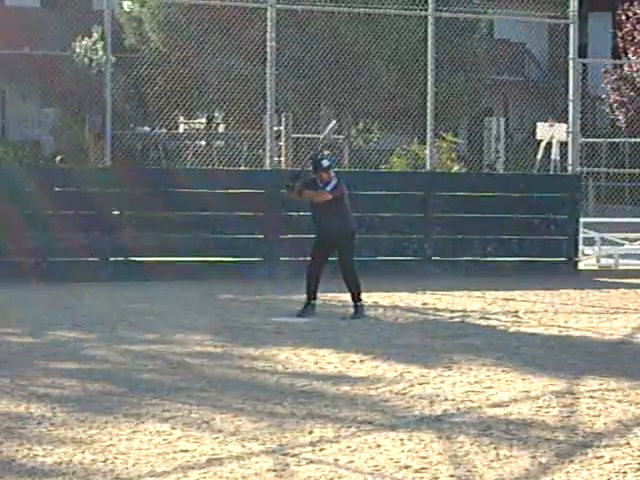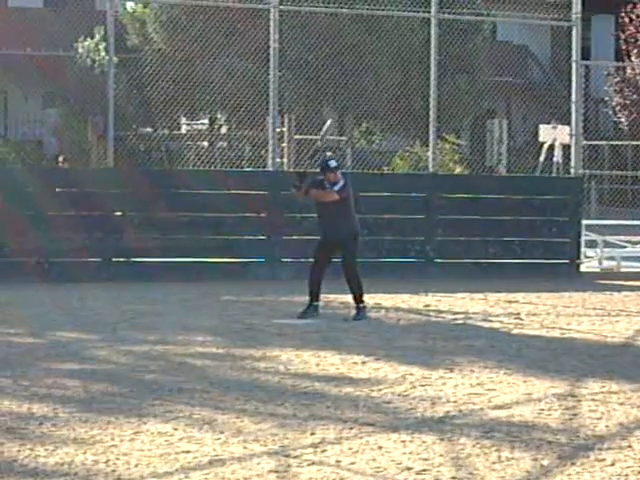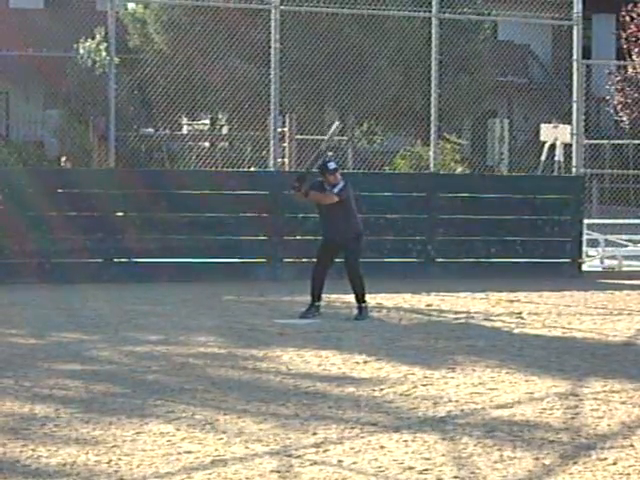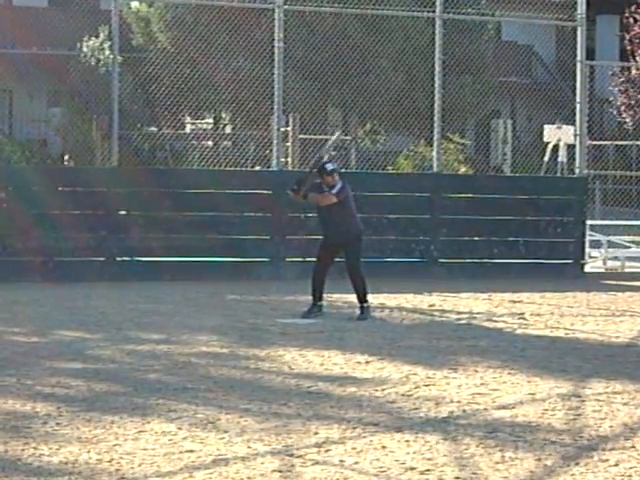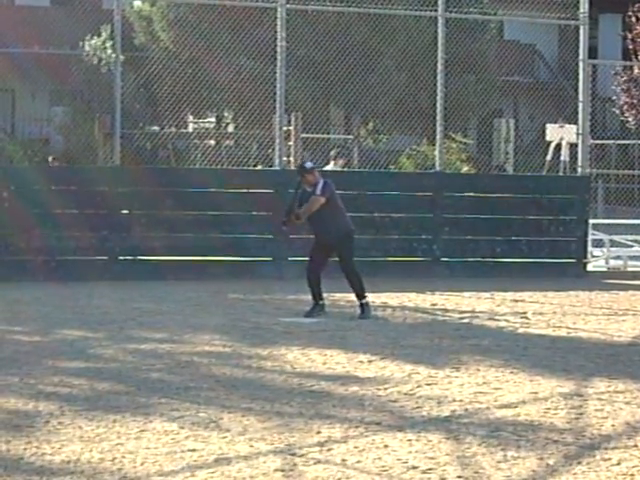
dt=0.7s
person 1, frame 1
left shoulder: (337, 183)
right shoulder: (311, 182)
left elbow: (319, 197)
right elbow: (295, 191)
left wrist: (300, 192)
right wrist: (294, 186)
left hip: (344, 233)
right hip: (324, 234)
left knee: (347, 267)
right knee: (313, 267)
left ankle: (358, 304)
right ankle: (310, 303)
person 1, frame 2
left shoulder: (343, 184)
right shoulder: (318, 183)
left elbow: (326, 197)
right elbow: (301, 193)
left wrist: (307, 190)
right wrist: (300, 186)
left hip: (348, 235)
right hip: (328, 236)
left knee: (350, 269)
right knee: (316, 268)
left ankle: (360, 306)
right ankle: (313, 305)
person 1, frame 3
left shoulder: (343, 186)
right shoulder: (318, 184)
left elbow: (324, 199)
right elbow: (302, 193)
left wrist: (305, 191)
right wrist: (300, 187)
left hip: (351, 235)
right hip: (330, 236)
left knee: (352, 269)
right knee: (319, 268)
left ankle: (362, 306)
right ankle: (315, 304)
person 1, frame 4
left shoulder: (342, 187)
right shoulder: (317, 186)
left elbow: (322, 200)
right elbow: (301, 196)
left wrist: (304, 193)
right wrist: (298, 190)
left hip: (351, 235)
right hip: (330, 236)
left knee: (353, 269)
right knee: (319, 269)
left ankle: (364, 306)
right ankle: (317, 305)
person 1, frame 5
left shoulder: (324, 185)
right shoulder: (302, 194)
left elbow: (313, 206)
right elbow: (301, 215)
left wrist: (297, 215)
right wrist: (295, 216)
left hip: (342, 234)
right hip: (322, 238)
left knee: (348, 267)
right knee: (312, 270)
left ankle: (364, 303)
right ankle: (319, 303)
